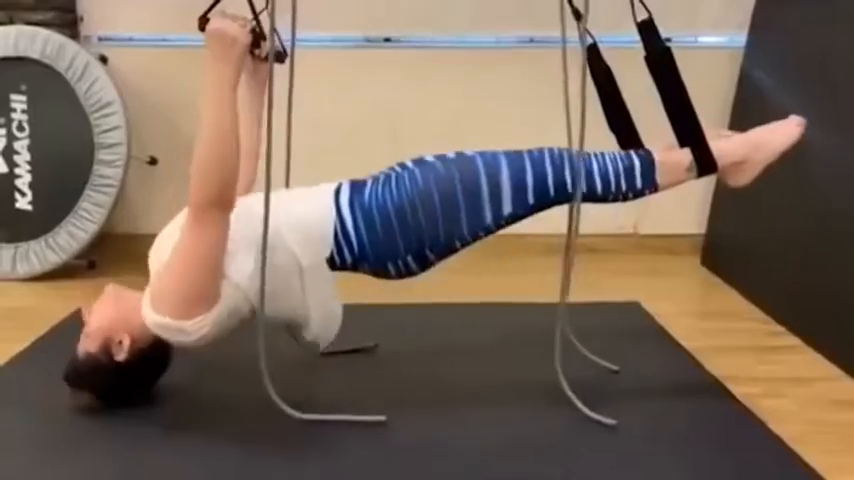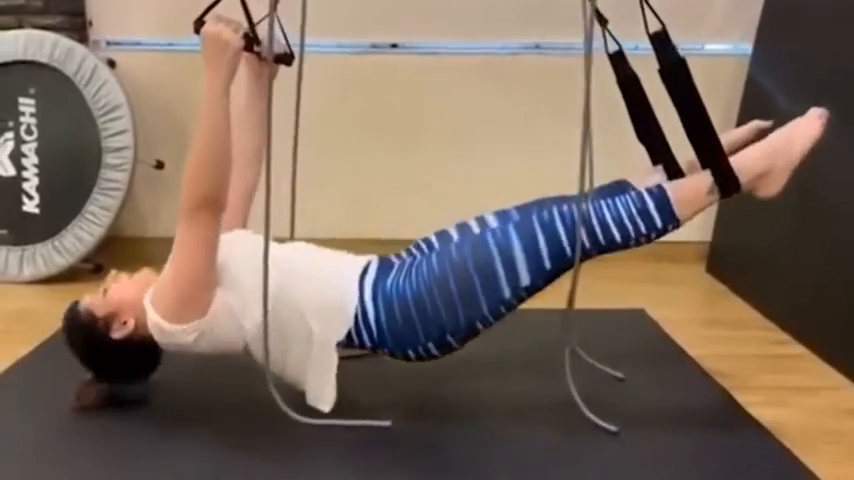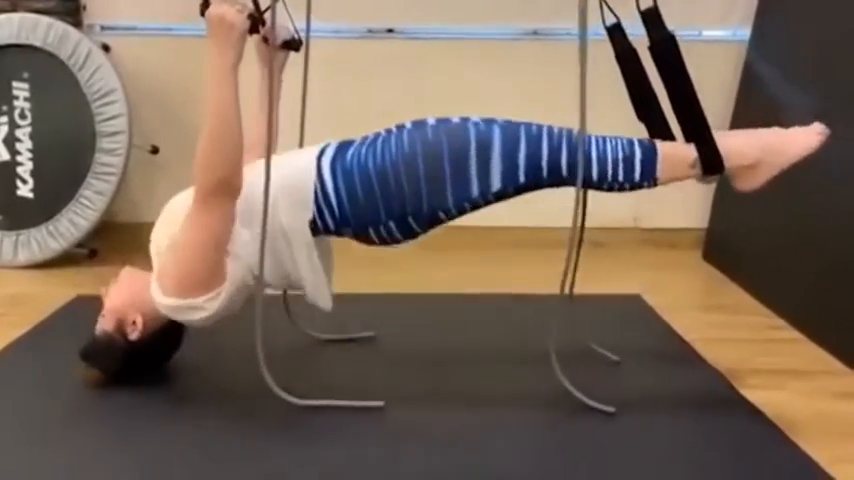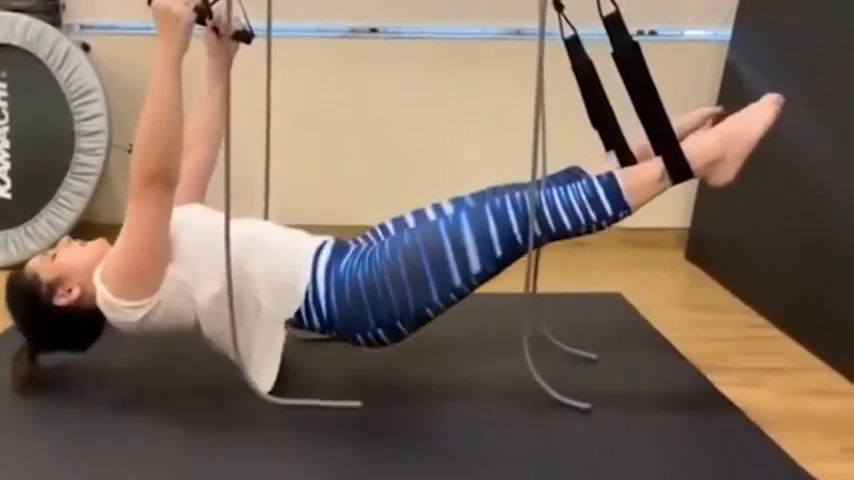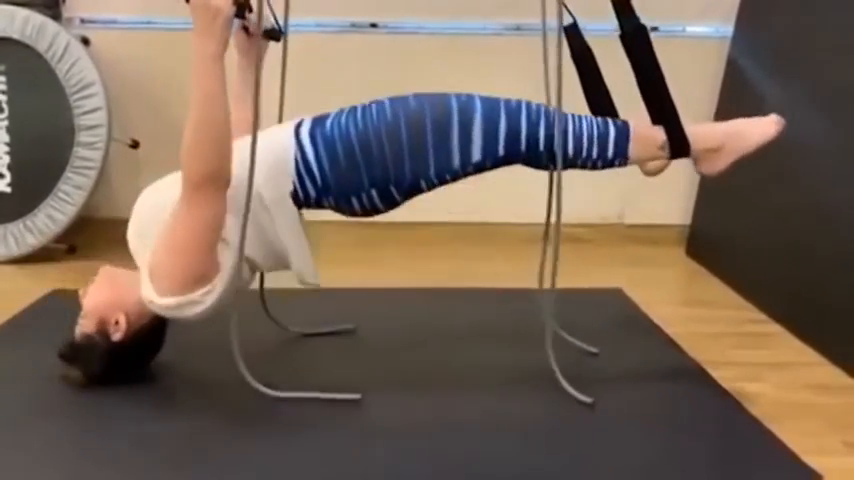
dt=1s
person 1, frame 1
left shoulder: (164, 272)
right shoulder: (172, 312)
left elbow: (234, 193)
right elbow: (211, 202)
left wrist: (254, 82)
right wrist: (221, 71)
left hip: (364, 215)
right hip: (373, 225)
left knee: (549, 173)
right knee: (549, 172)
left ankle: (696, 156)
right ankle: (714, 158)
person 1, frame 2
left shoulder: (185, 291)
right shoulder: (173, 315)
left elbow: (237, 186)
right elbow: (202, 202)
left wrist: (256, 86)
right wrist: (216, 75)
left hip: (388, 287)
right hip: (397, 309)
left knee: (566, 219)
right knee: (570, 229)
left ankle: (702, 163)
right ankle: (742, 171)
person 1, frame 3
left shoulder: (174, 255)
right shoulder: (180, 290)
left elbow: (248, 165)
right elbow: (218, 185)
left wrist: (271, 72)
left hip: (355, 185)
right hip: (363, 187)
left knee: (546, 155)
right knee: (546, 152)
left ankle: (713, 150)
right ankle: (723, 155)
person 1, frame 4
left shoulder: (136, 266)
right shoulder: (123, 289)
left elbow: (191, 163)
right elbow: (151, 175)
left wrist: (219, 68)
left hip: (338, 270)
right hip: (348, 293)
left knee: (517, 206)
right knee: (523, 214)
left ankle: (659, 151)
right ankle: (697, 156)
person 1, frame 5
left shoulder: (150, 240)
right shoulder: (170, 286)
left elbow: (230, 162)
right elbow: (209, 181)
left wrist: (248, 60)
left hip: (328, 156)
left knee: (517, 133)
right knee: (520, 128)
left ankle: (666, 139)
right ankle: (691, 141)
